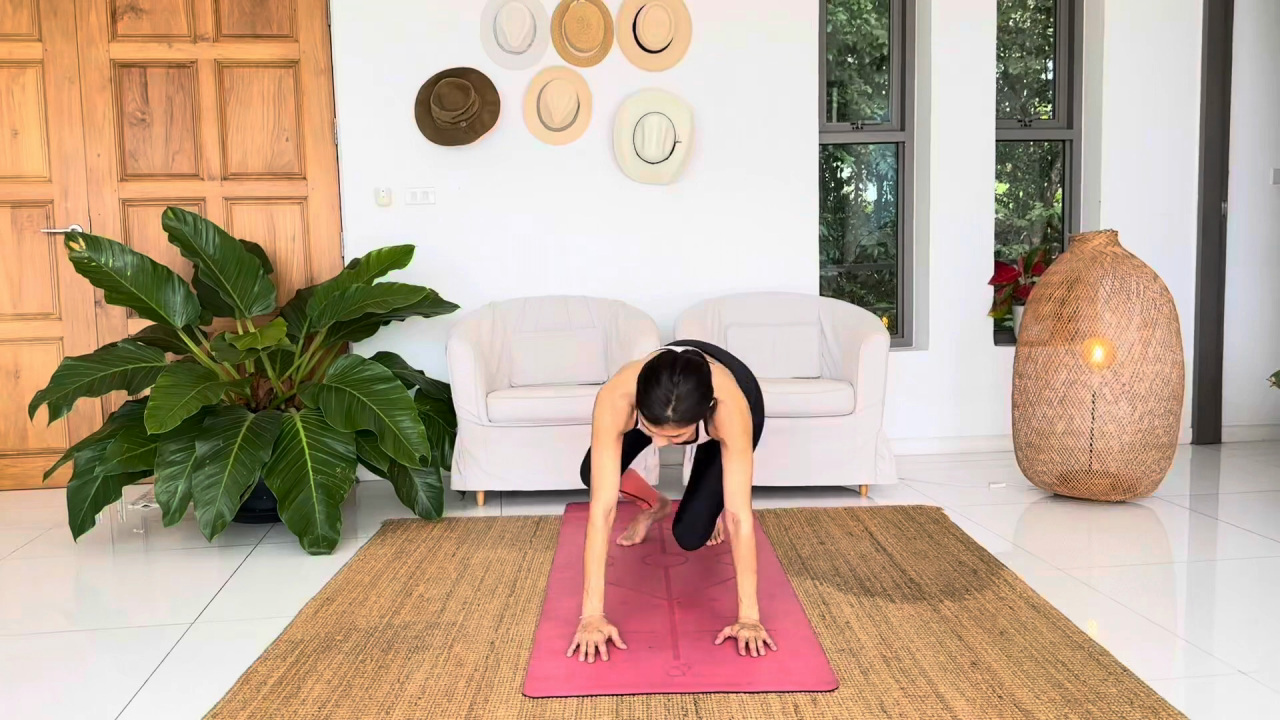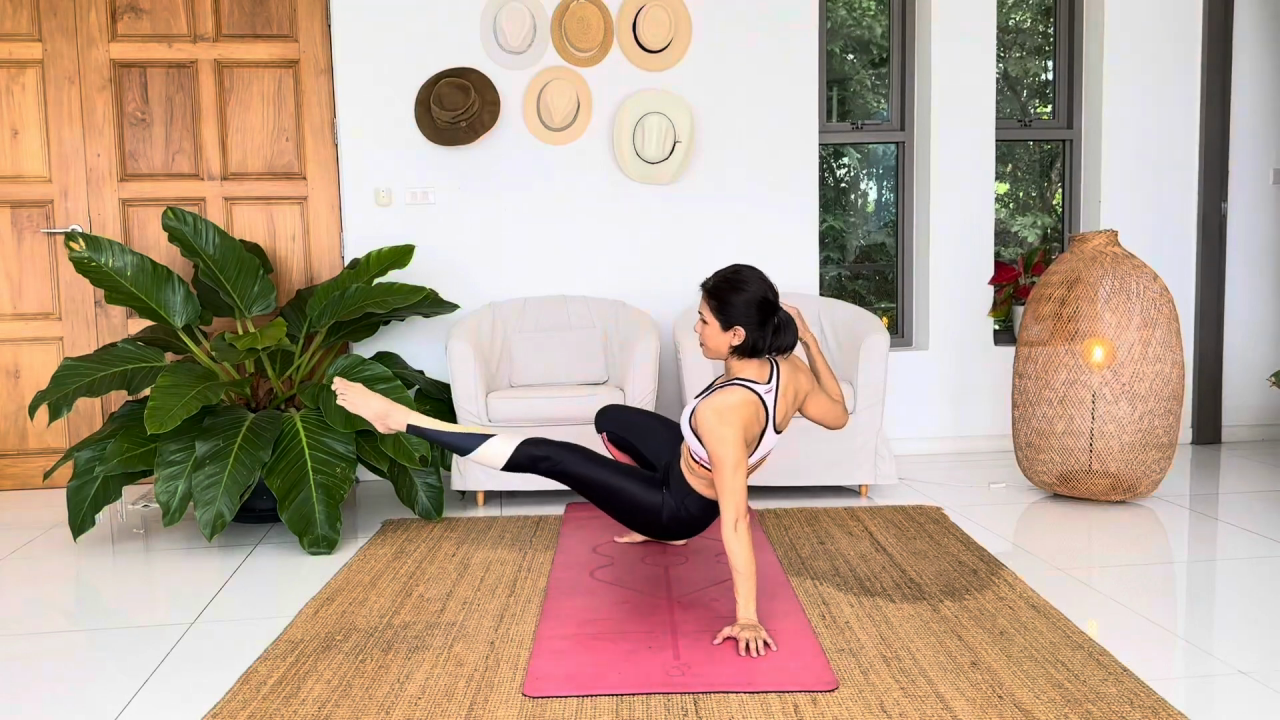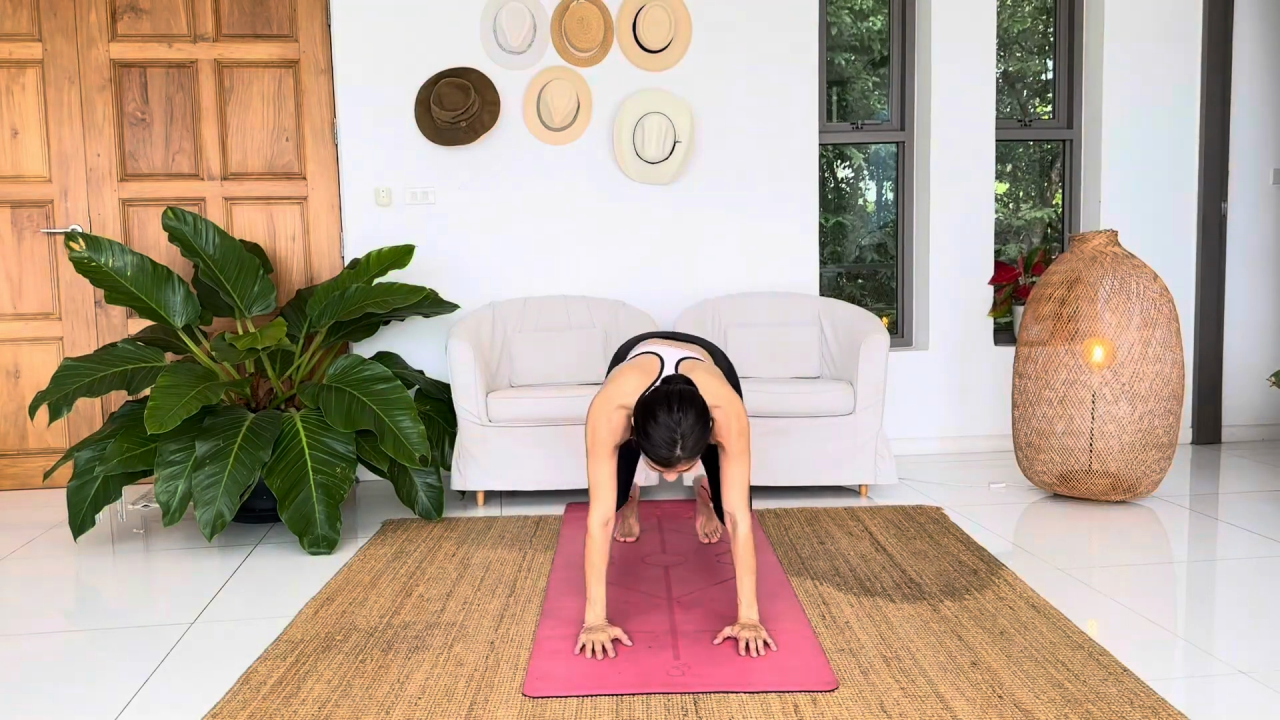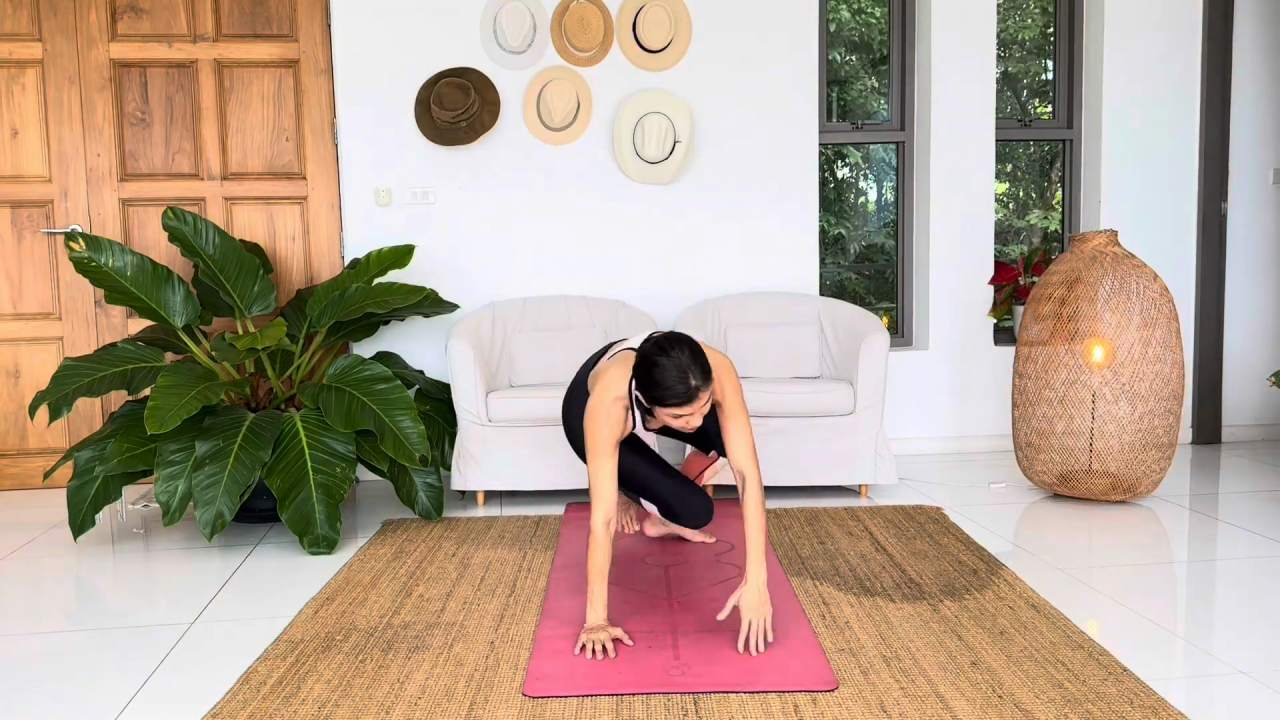
dt=1s
person 1, frame 1
left shoulder: (730, 405)
right shoulder: (618, 395)
left elbow: (741, 517)
right elbow: (601, 509)
left wrist: (749, 616)
right wrist: (592, 614)
right hip: (656, 386)
left knee: (690, 534)
right knee: (594, 474)
left ankle: (715, 504)
right ankle: (655, 507)
person 1, frame 2
left shoulder: (722, 409)
right shoulder: (788, 368)
left elbow: (735, 521)
right elbow: (838, 415)
left wrist: (747, 618)
right wrist: (808, 337)
left hip: (681, 505)
right hip: (687, 464)
left knee: (544, 455)
right knee: (609, 420)
left ankle: (404, 420)
right ankle: (657, 528)
person 1, frame 3
left shoulder: (725, 408)
right shoulder: (611, 407)
left elbow: (738, 517)
right elbow: (600, 518)
left wrist: (748, 616)
right wrist: (594, 618)
left knee: (727, 510)
right knee: (610, 497)
left ankle: (706, 494)
right ankle: (628, 500)
person 1, frame 4
left shoulder: (714, 371)
right shoulder: (608, 404)
left elbow: (748, 474)
right elbow: (602, 519)
left wrist: (756, 583)
right wrist: (596, 619)
right hip: (584, 407)
right knee: (697, 510)
left ankle: (661, 517)
right ankle: (625, 489)
